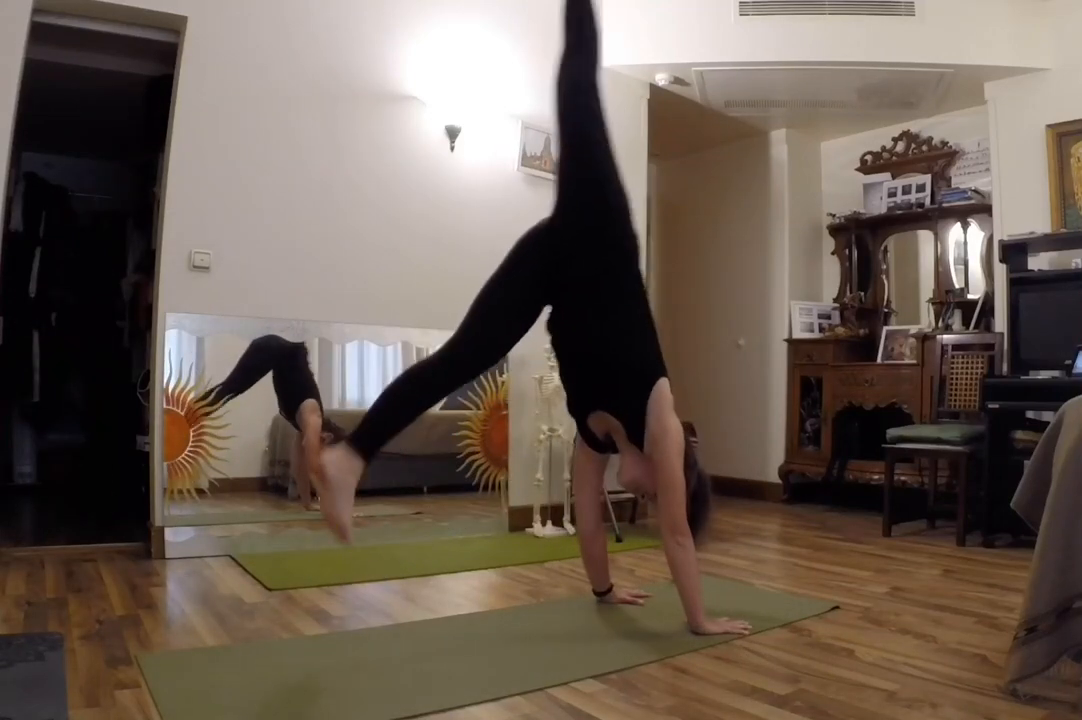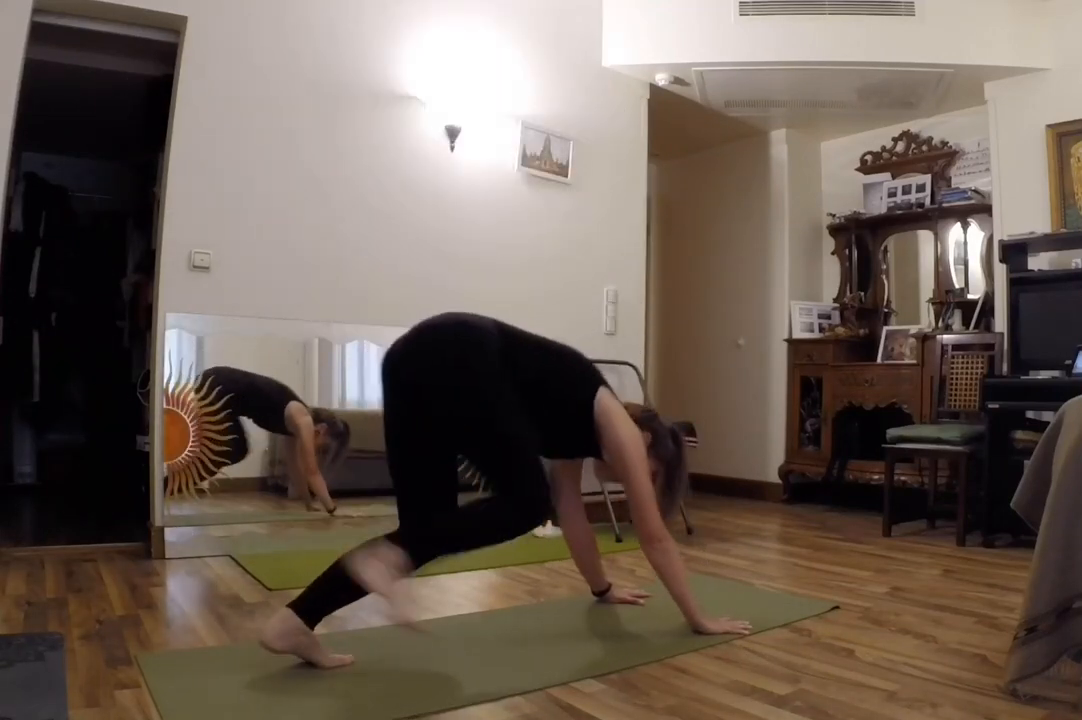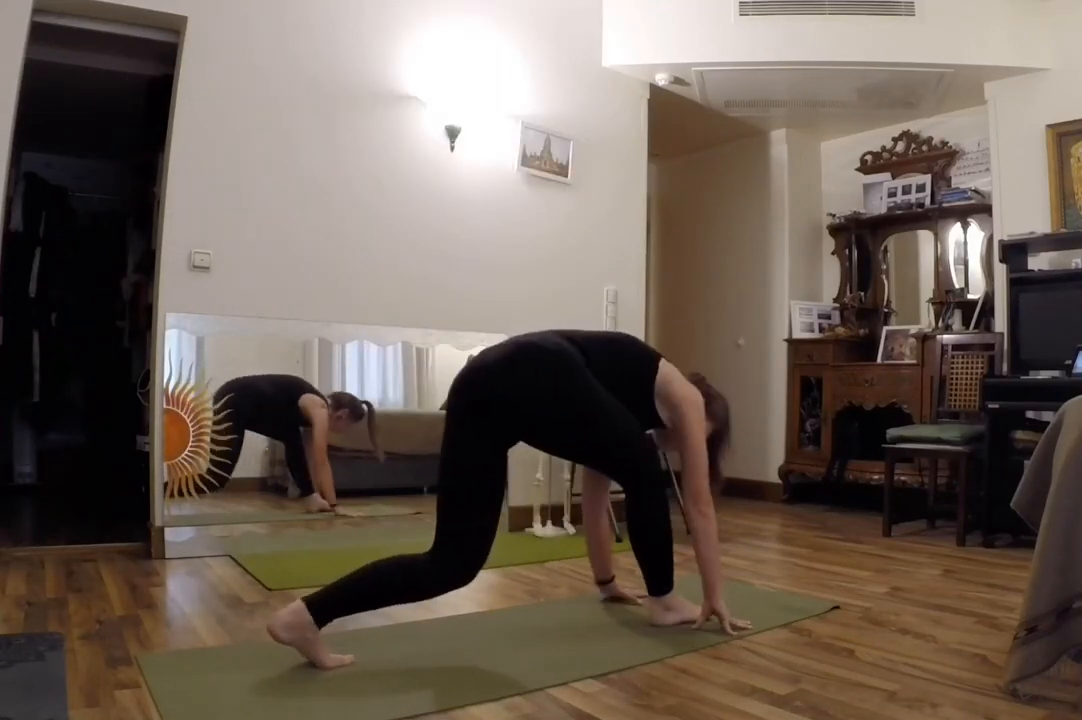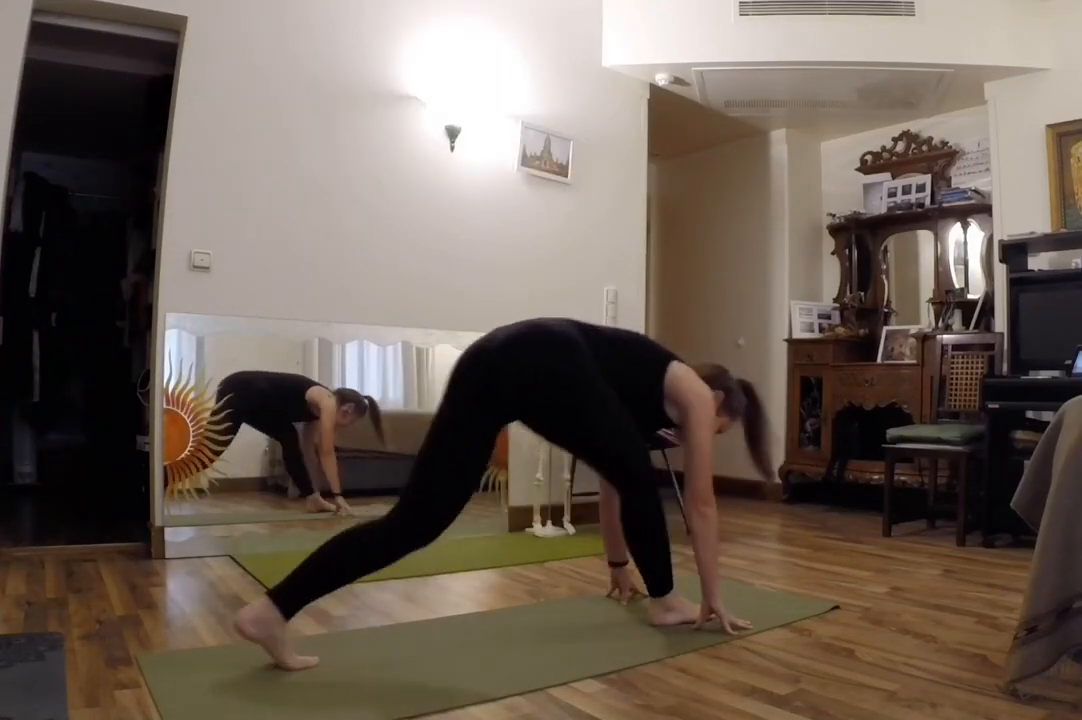
dt=1s
person 1, frame 1
left shoulder: (600, 427)
right shoulder: (660, 423)
left elbow: (587, 516)
right elbow: (675, 533)
left wrist: (604, 588)
right wrist: (701, 621)
left hip: (556, 254)
right hip: (591, 241)
left knee: (457, 360)
right knee: (581, 90)
person 1, frame 2
left shoulder: (577, 430)
right shoulder: (620, 426)
left elbow: (571, 513)
right elbow: (654, 534)
left wrist: (603, 588)
right wrist: (697, 617)
left hip: (412, 356)
right hip: (455, 354)
left knee: (431, 531)
right knee: (526, 502)
left ankle: (295, 620)
right ankle: (389, 558)
person 1, frame 3
left shoulder: (643, 387)
right shoulder: (685, 397)
left elbow: (595, 494)
right elbow: (699, 503)
left wrist: (605, 579)
right wrist: (714, 598)
left hip: (480, 380)
right hip: (541, 380)
left knee: (453, 563)
right knee: (643, 475)
left ankle: (305, 615)
right ankle: (663, 602)
person 1, frame 4
left shoulder: (654, 385)
right shoulder: (694, 393)
left elbow: (611, 486)
right elbow: (701, 503)
left wrist: (619, 566)
right wrist: (714, 598)
left hip: (490, 358)
right hip: (545, 365)
left knee: (416, 521)
right knee: (637, 479)
left ankle: (270, 611)
right ankle: (665, 603)
